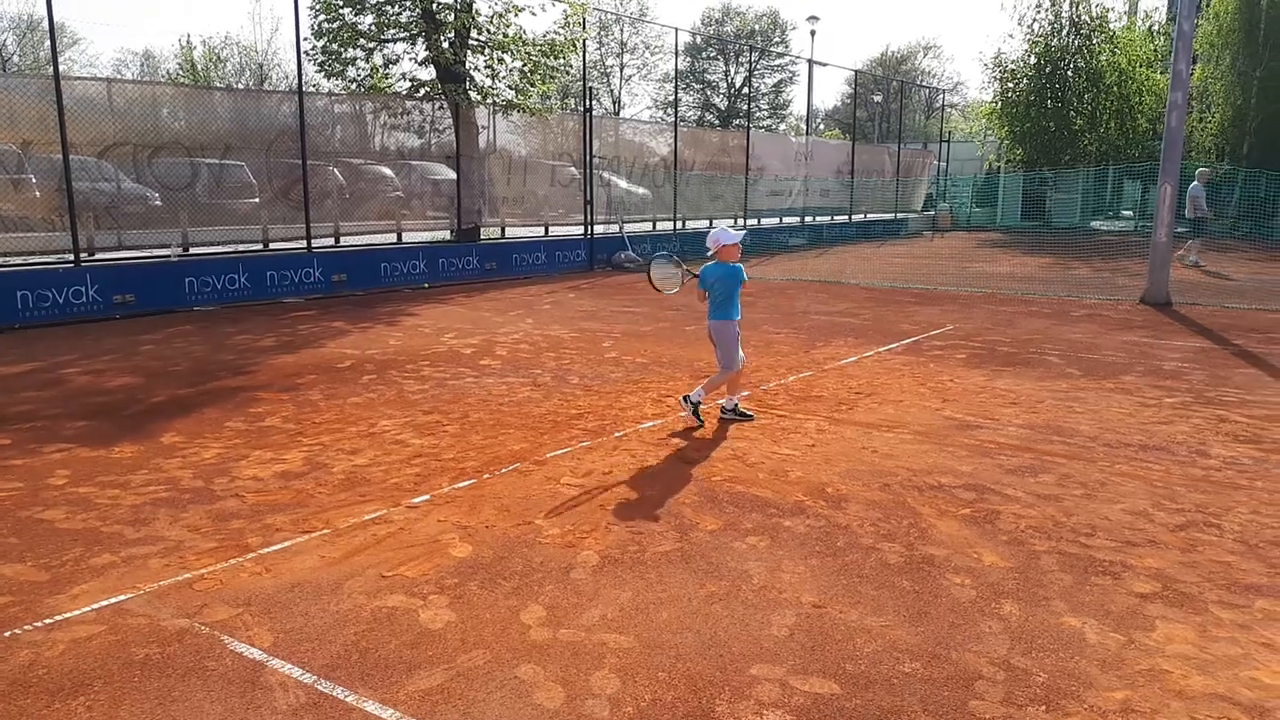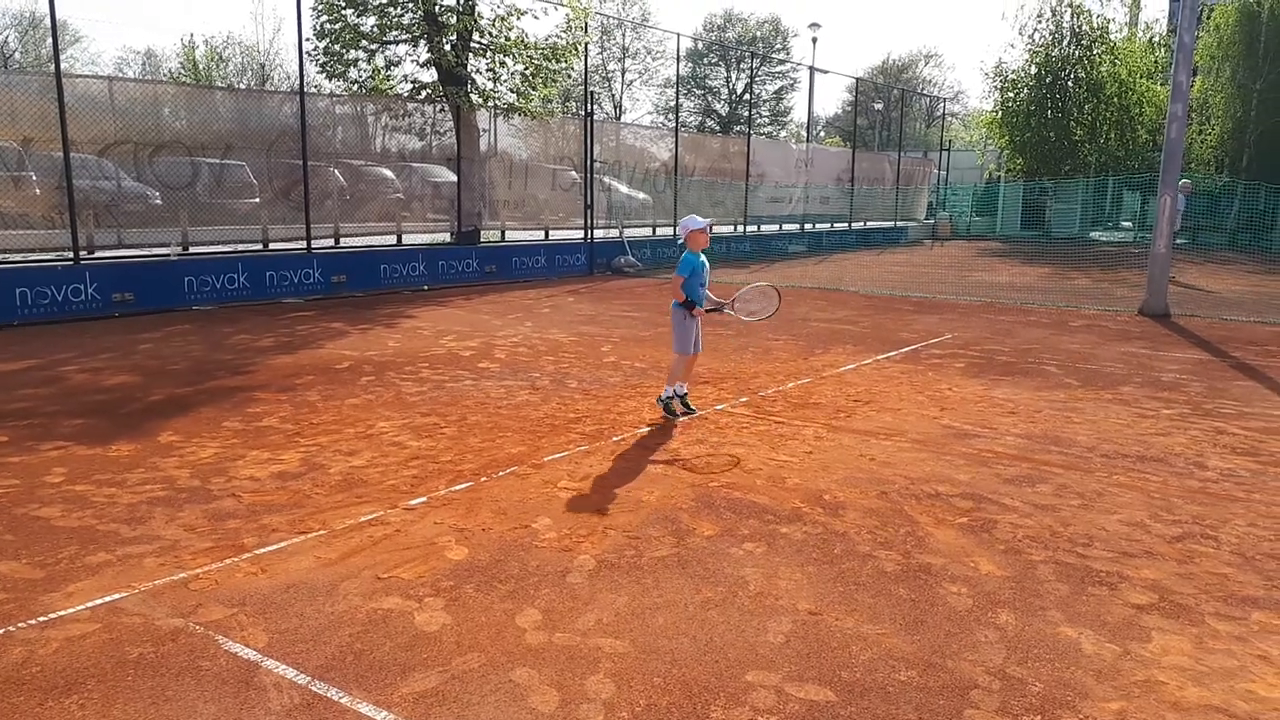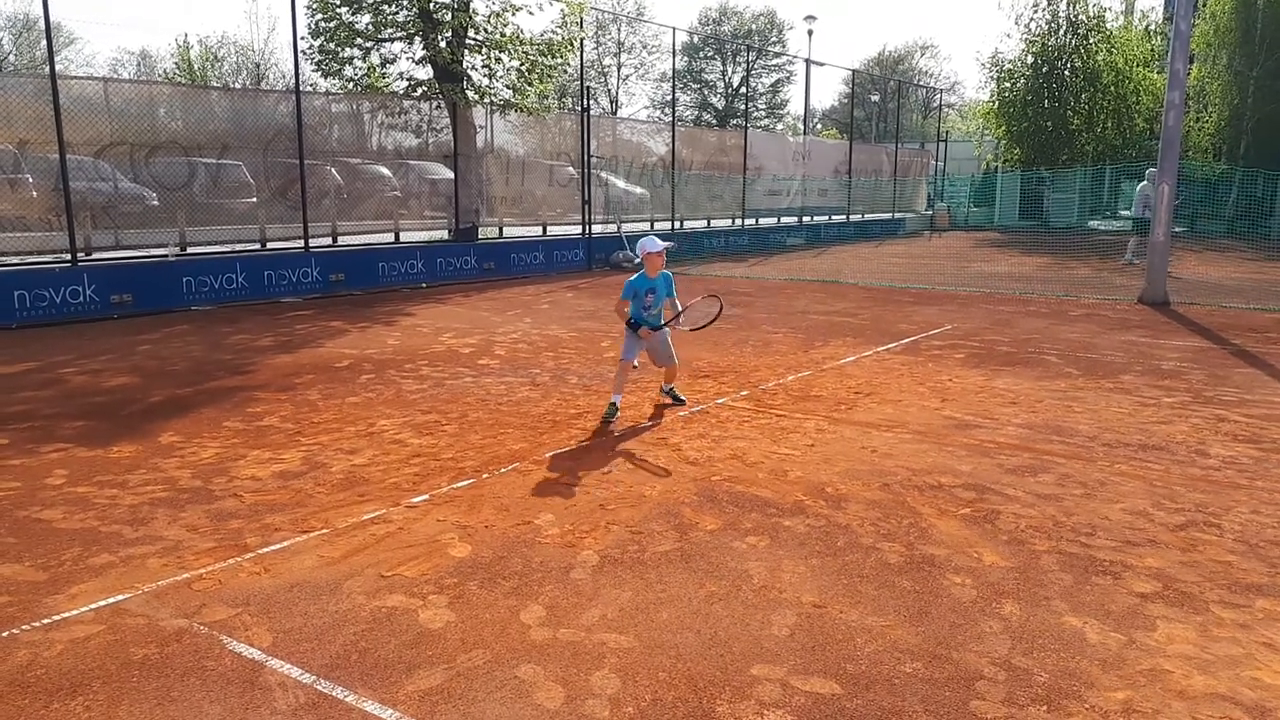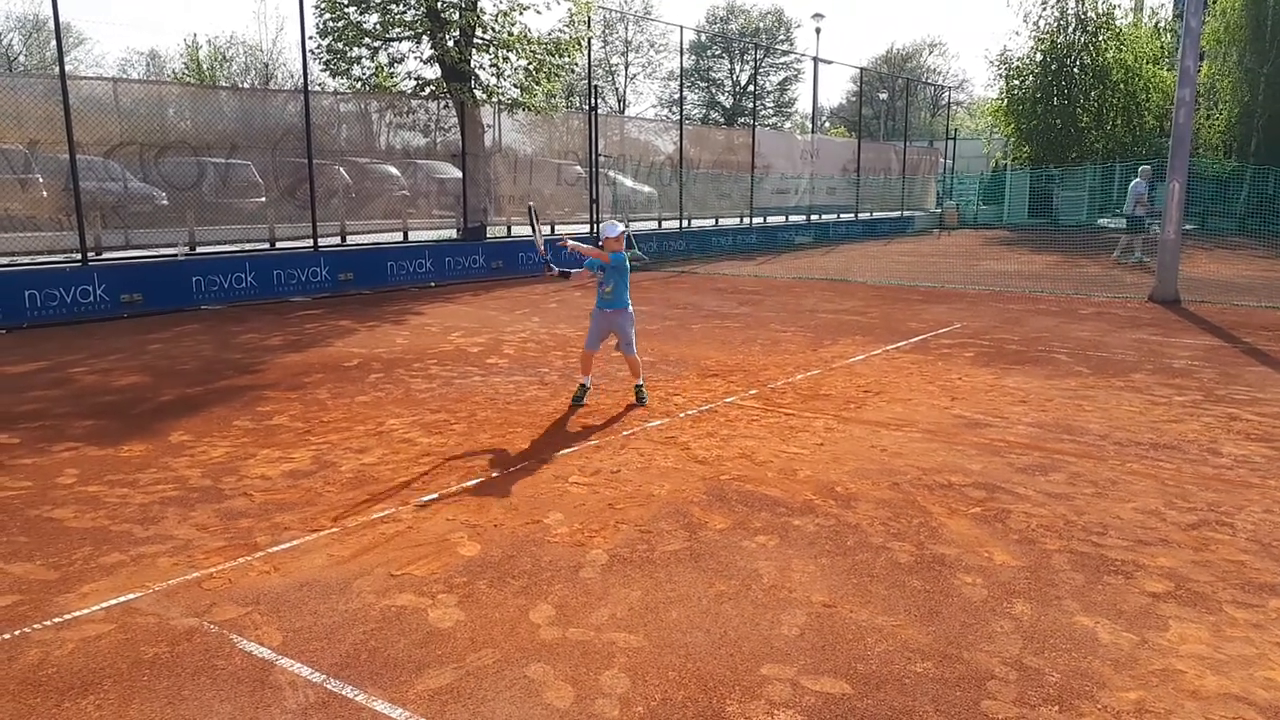
dt=0.7s
person 1, frame 1
left shoulder: (706, 270)
right shoulder: (737, 270)
left elbow: (701, 298)
left hip: (714, 323)
right hip: (726, 324)
left knee: (737, 366)
right knee: (728, 371)
left ankle: (730, 407)
right ankle: (693, 400)
person 1, frame 2
left shoulder: (702, 258)
right shoulder: (688, 259)
right elbow: (674, 289)
left wrist: (716, 301)
right wrist: (692, 306)
left hip: (692, 312)
right hip: (683, 312)
left knee: (692, 355)
right knee: (683, 355)
left ankle: (680, 393)
right ankle: (666, 397)
person 1, frame 3
left shoulder: (667, 277)
right shoulder: (634, 283)
left elbow: (673, 301)
right elbow: (619, 308)
left wrist: (678, 315)
right wrist: (635, 327)
left hip: (658, 330)
right hip: (637, 330)
left knee: (672, 365)
right knee: (625, 364)
left ankle: (668, 388)
right ankle: (614, 405)
person 1, frame 4
left shoulder: (621, 258)
right shoulder: (594, 259)
left elbow: (600, 255)
right elbow: (582, 273)
left wrist: (574, 245)
right wrist: (558, 272)
left hip: (621, 314)
right hip: (600, 313)
left knee: (630, 354)
right knee: (588, 352)
left ankle: (639, 386)
right ankle: (584, 386)
